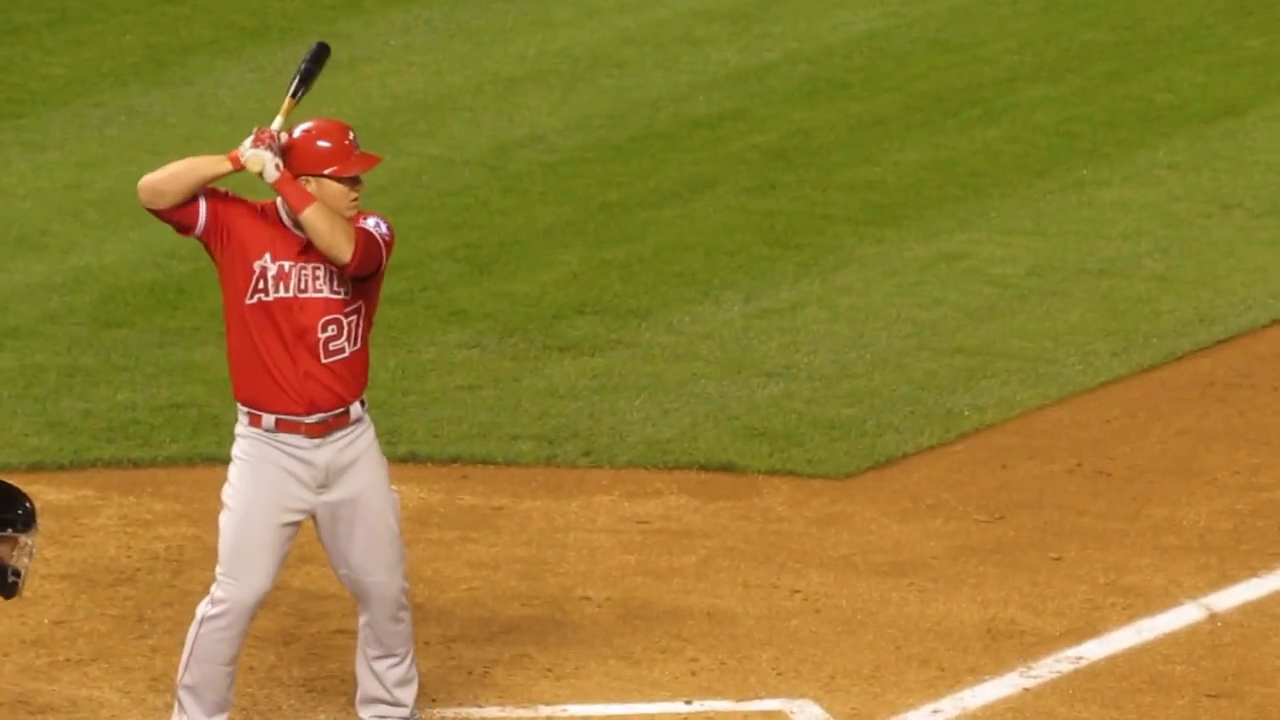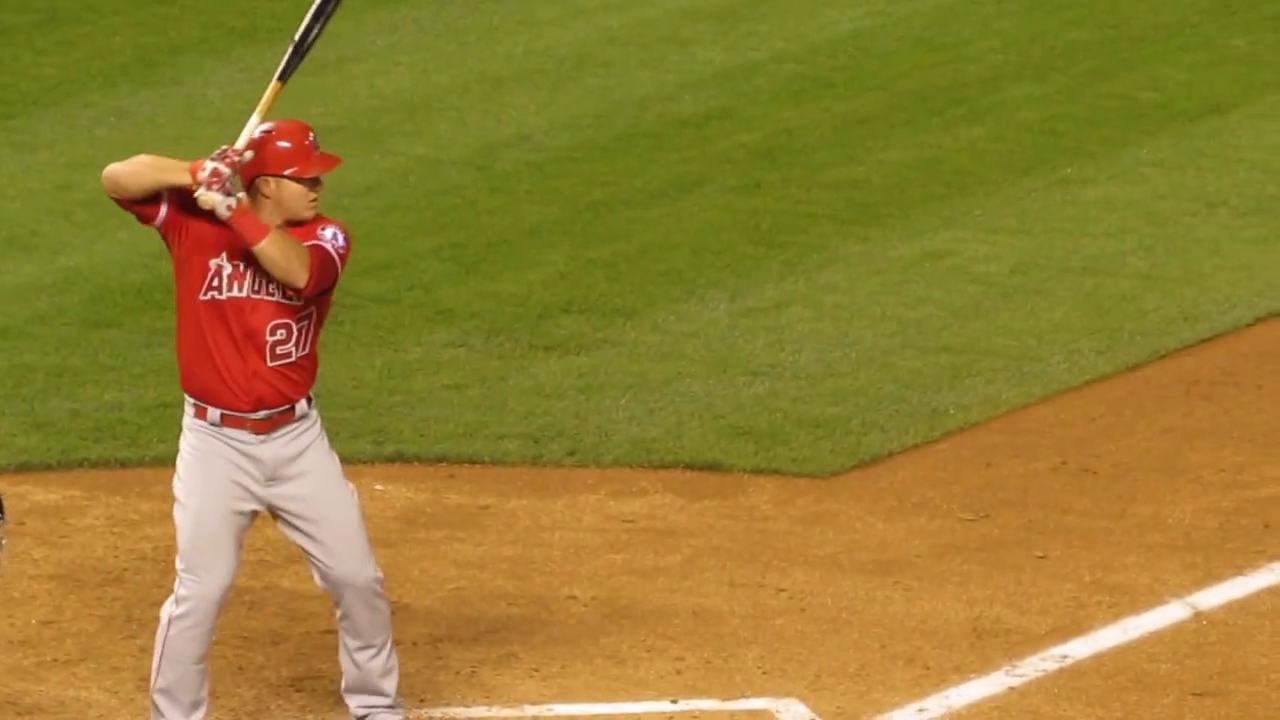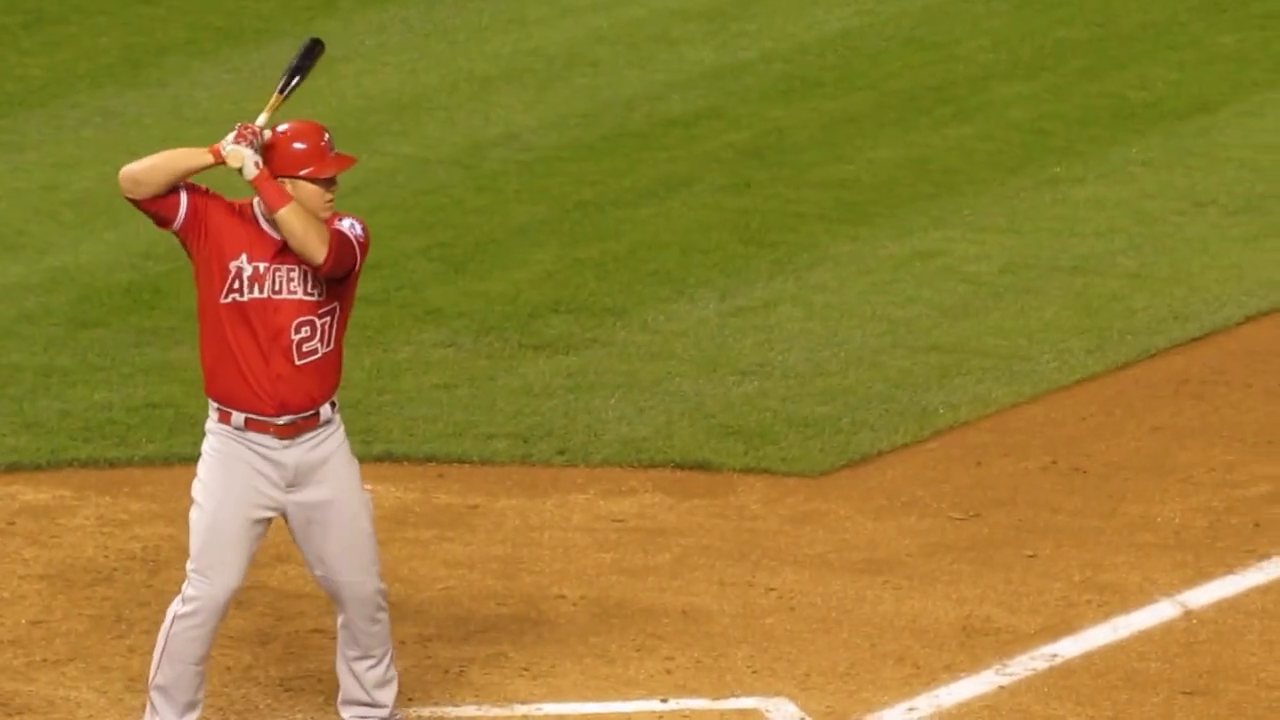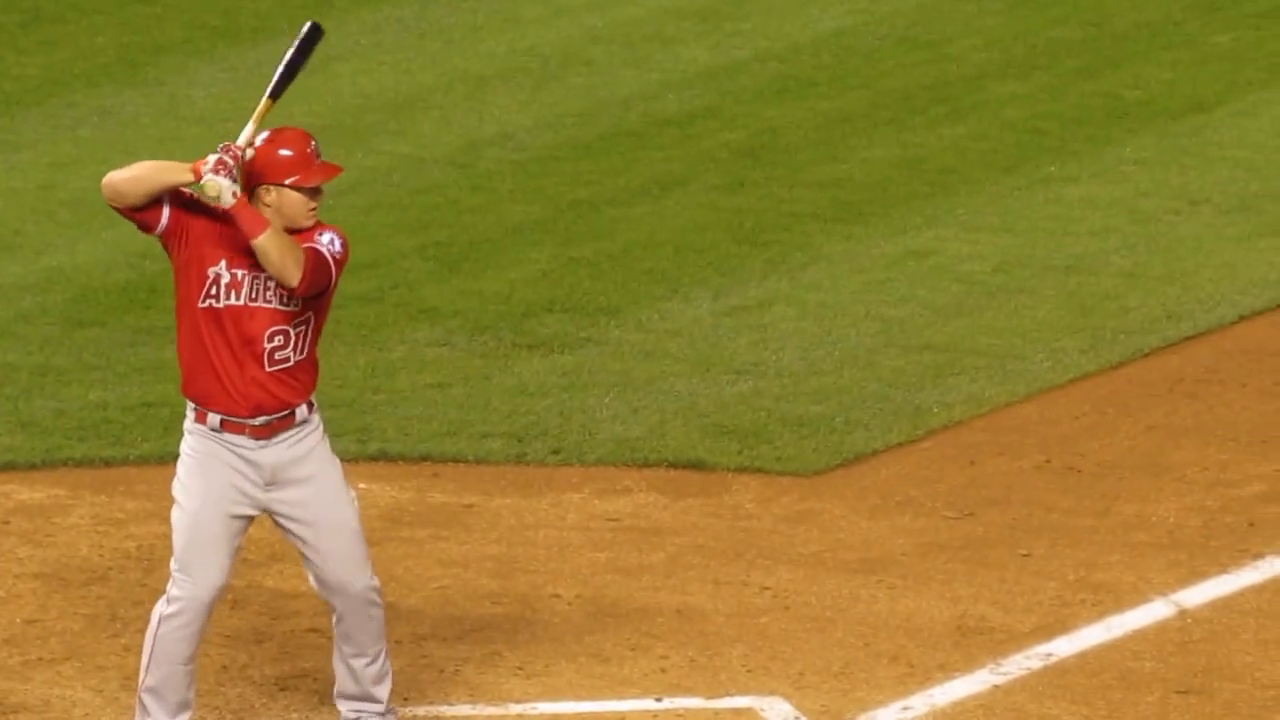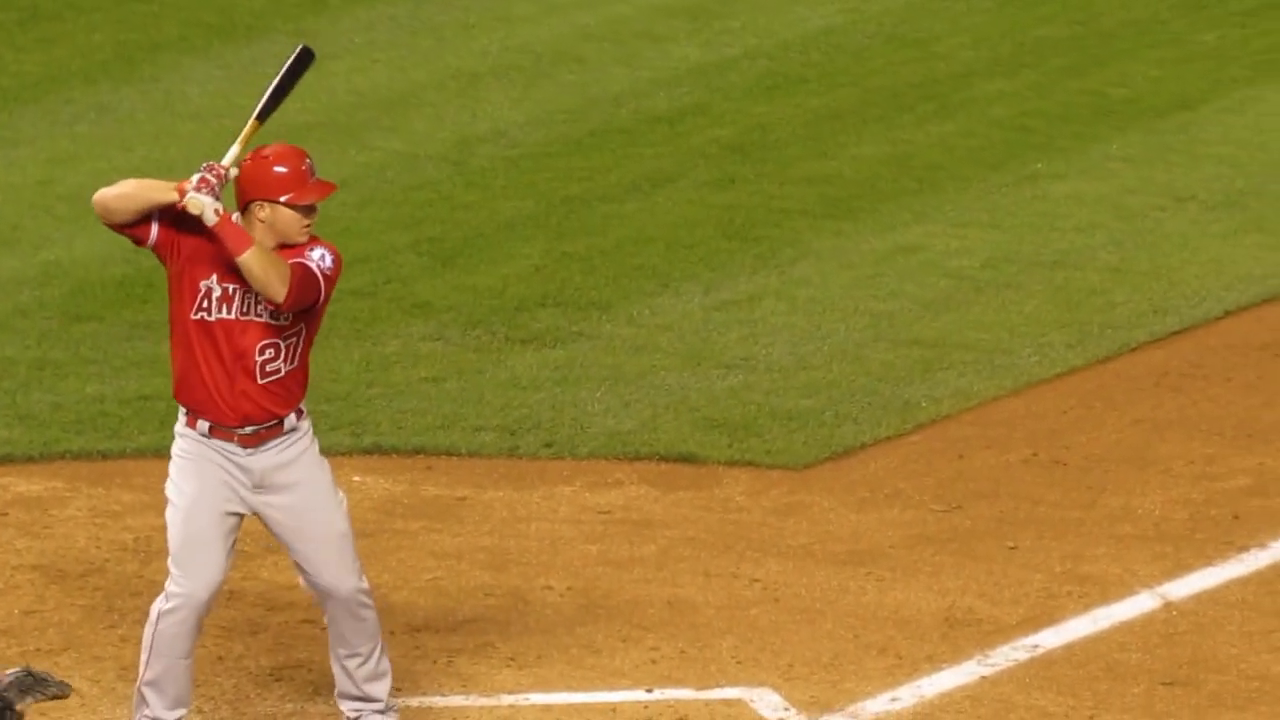
dt=0.5s
person 1, frame 1
left shoulder: (371, 230)
right shoulder: (237, 223)
left elbow: (346, 251)
right elbow: (151, 192)
left wrist: (277, 175)
right wrist: (238, 159)
left hip: (350, 443)
right hip: (268, 446)
left knee: (384, 591)
right knee: (236, 595)
person 1, frame 2
left shoulder: (328, 236)
right shoulder: (194, 222)
left elbow: (301, 274)
right elbow: (115, 179)
left wrist: (231, 209)
right wrist: (194, 174)
left hip: (298, 437)
right hip: (216, 440)
left knee: (357, 577)
right knee: (198, 592)
person 1, frame 3
left shoulder: (347, 233)
right shoulder: (215, 221)
left elbow: (319, 251)
right elbow: (132, 180)
left wrist: (256, 174)
right wrist: (218, 153)
left hip: (319, 443)
right hip: (238, 444)
left knee: (360, 590)
right knee: (206, 593)
person 1, frame 4
left shoulder: (327, 244)
right shoulder: (197, 224)
left elbow: (294, 272)
right elbow: (115, 187)
left wrist: (230, 201)
right wrist: (198, 173)
left hip: (299, 442)
right hip: (216, 445)
left knee: (355, 585)
right knee: (191, 593)
person 1, frame 5
left shoulder: (318, 259)
right shoulder: (189, 237)
left elbow: (281, 288)
right elbow: (106, 203)
left wrist: (217, 219)
right wrist: (183, 192)
left hip: (286, 447)
right hip: (207, 451)
left knee: (344, 585)
right knee: (188, 591)
